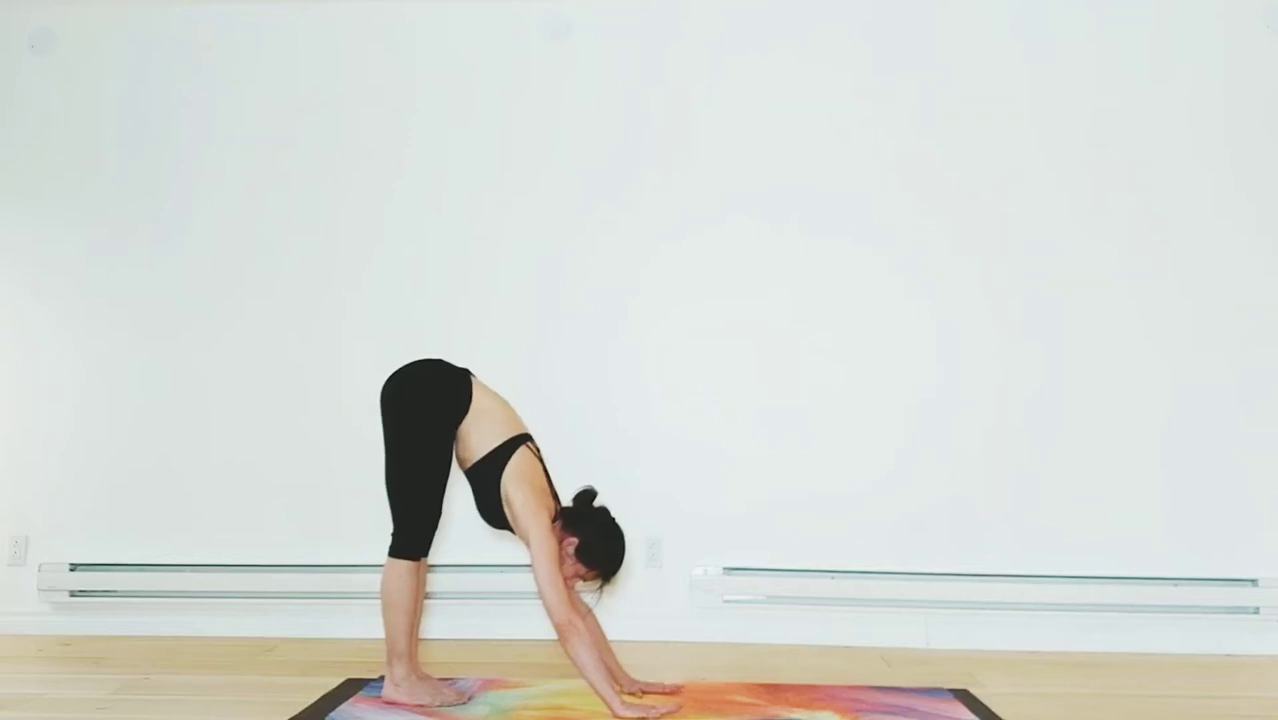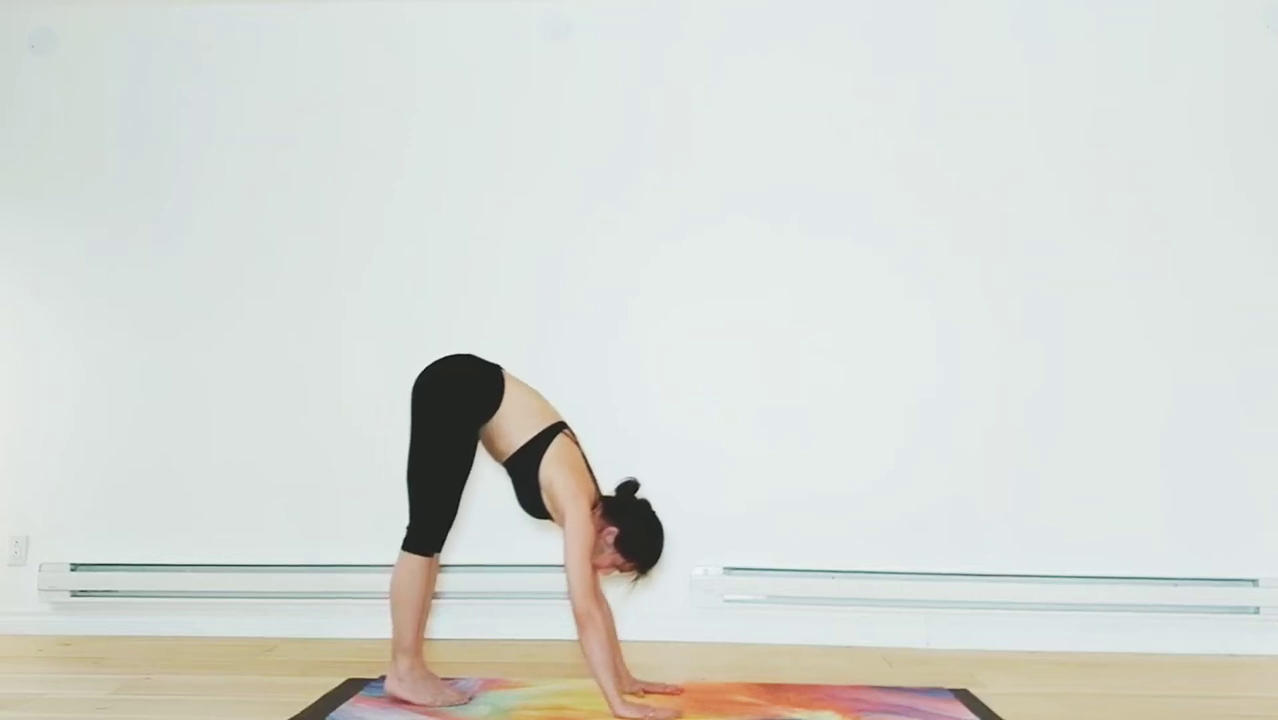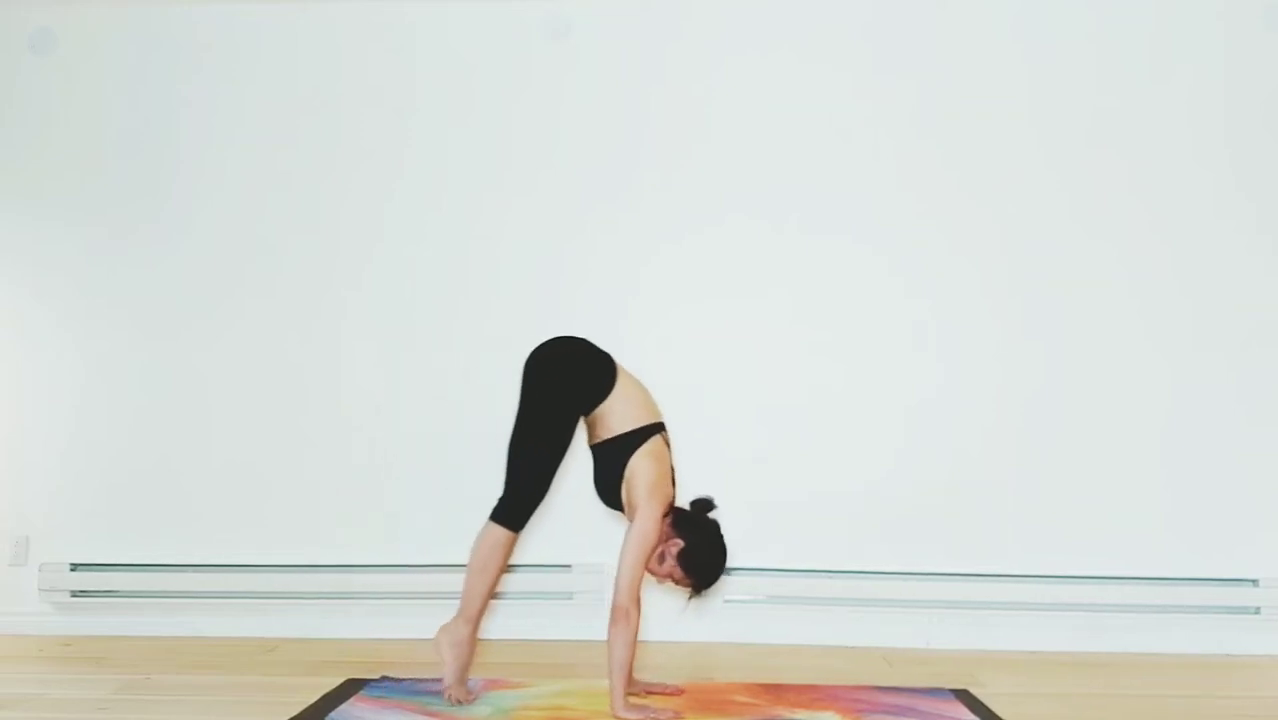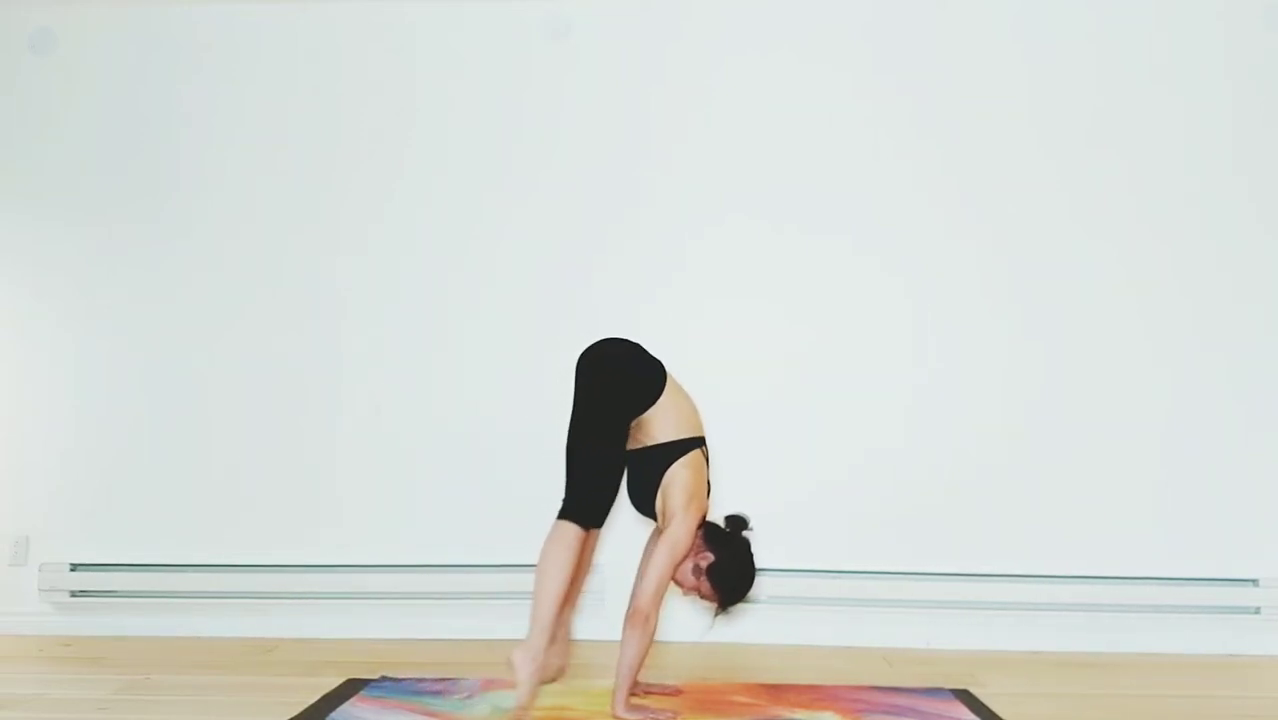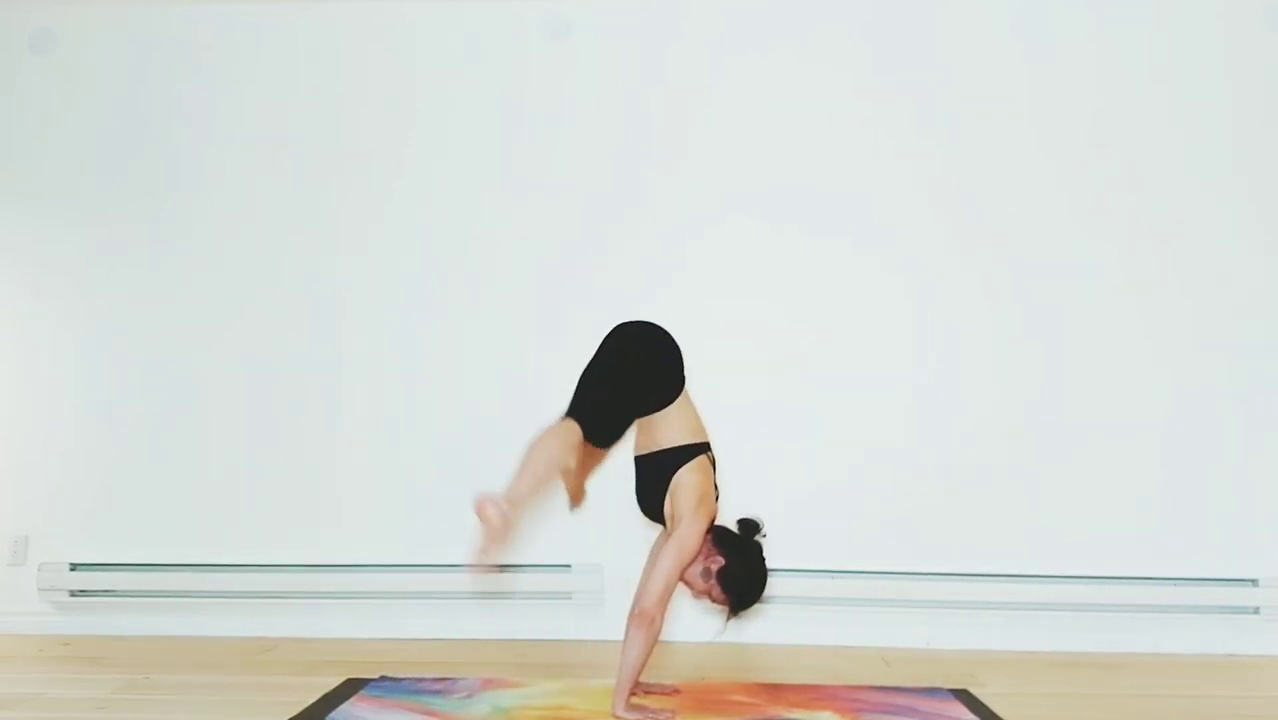
dt=0.7s
person 1, frame 1
left shoulder: (548, 518)
right shoulder: (538, 522)
left elbow: (576, 608)
right elbow: (566, 623)
left wrist: (623, 680)
left hip: (441, 399)
right hip: (422, 396)
left knee: (417, 539)
right knee: (411, 539)
left ankle: (408, 671)
right ankle: (399, 679)
person 1, frame 2
left shoulder: (586, 505)
right shoulder: (580, 509)
left elbow: (594, 599)
right elbow: (585, 612)
left wrist: (624, 679)
left hip: (470, 393)
right hip: (452, 391)
left knee: (431, 534)
right knee: (427, 533)
left ankle: (412, 668)
right ankle: (404, 671)
person 1, frame 3
left shoulder: (655, 508)
right shoulder: (651, 509)
left elbow: (626, 603)
right elbow: (624, 607)
left wrist: (626, 681)
left hip: (576, 373)
right hip: (565, 370)
left knee: (520, 507)
right knee: (518, 506)
right ankle: (461, 630)
person 1, frame 4
left shoulder: (681, 514)
right shoulder: (684, 518)
left elbow: (642, 604)
right elbow: (643, 611)
left wrist: (628, 682)
left hip: (626, 381)
left knee: (590, 517)
right knee: (581, 511)
left ankle: (556, 634)
right ankle: (536, 647)
person 1, frame 5
left shoulder: (688, 520)
right shoulder: (694, 522)
right elbow: (646, 612)
left wrist: (629, 681)
left hip: (652, 367)
left knee: (597, 436)
left ankle: (575, 469)
